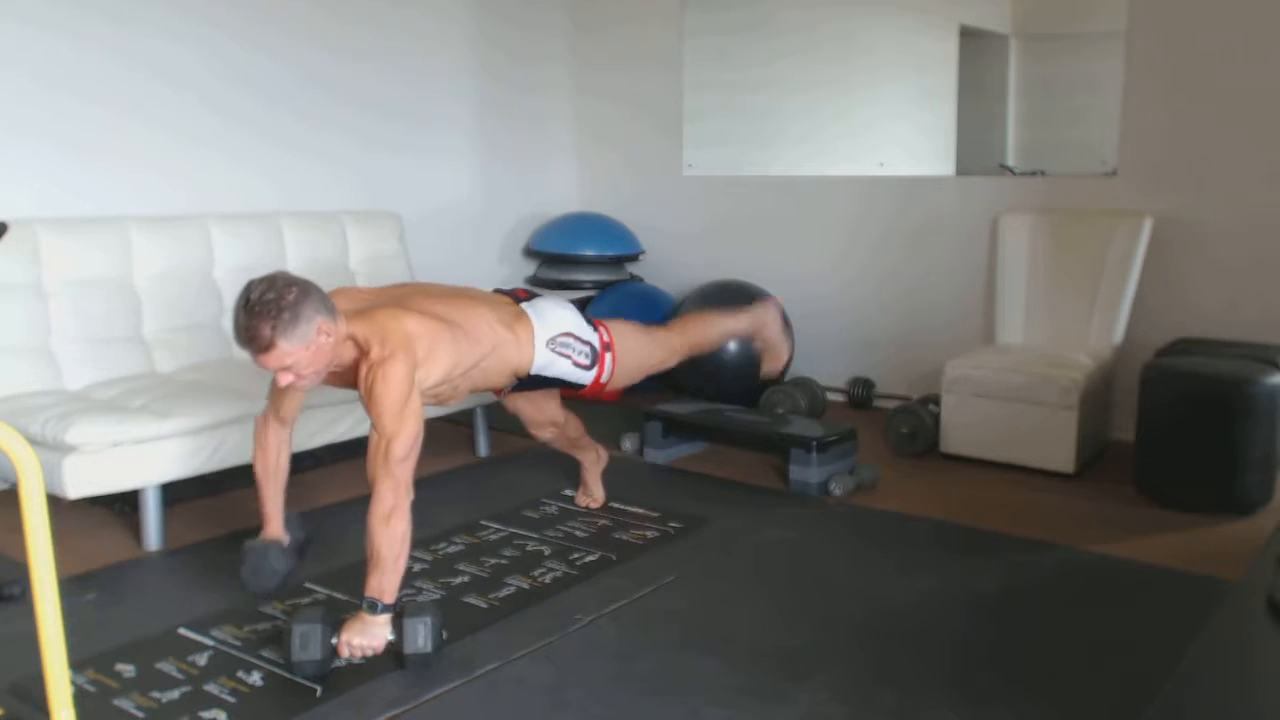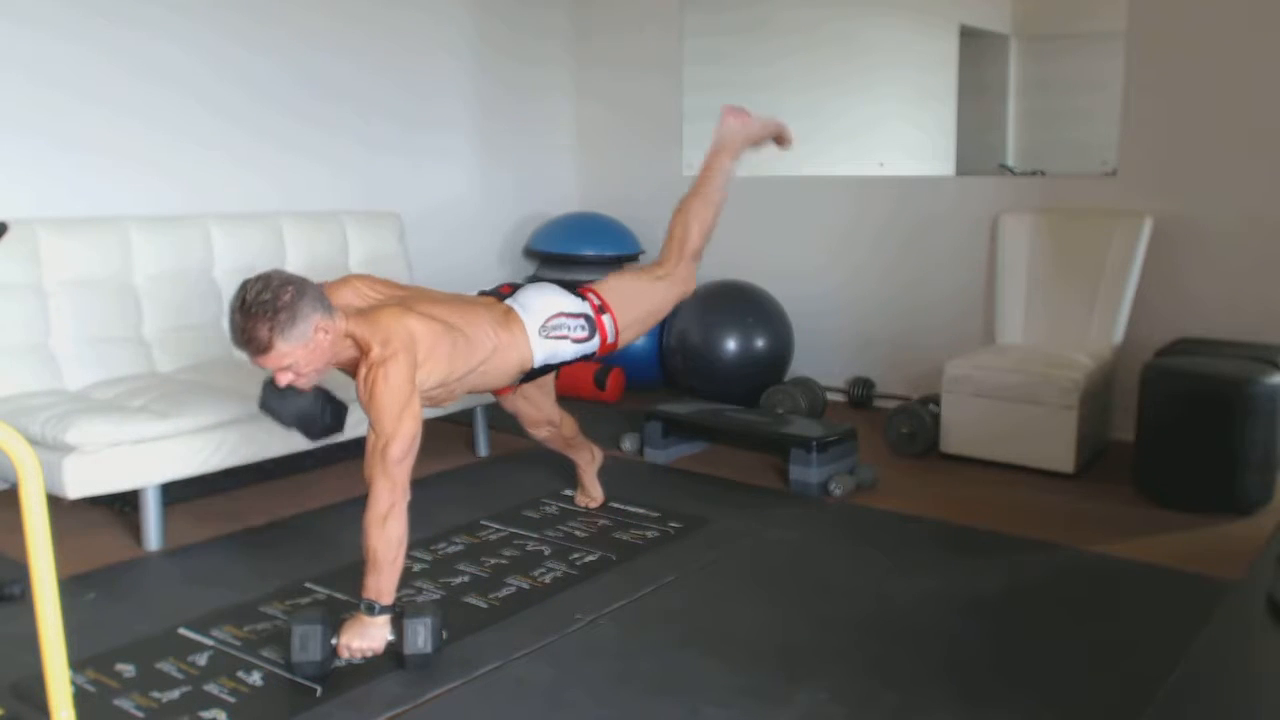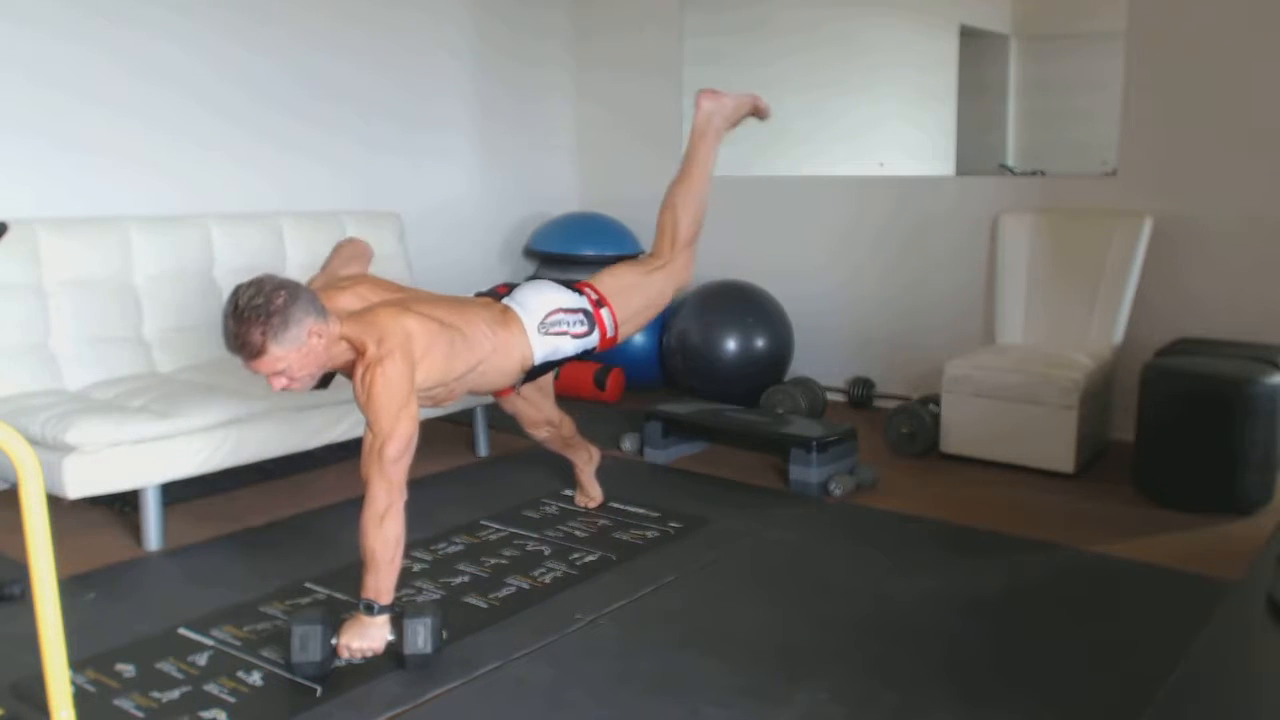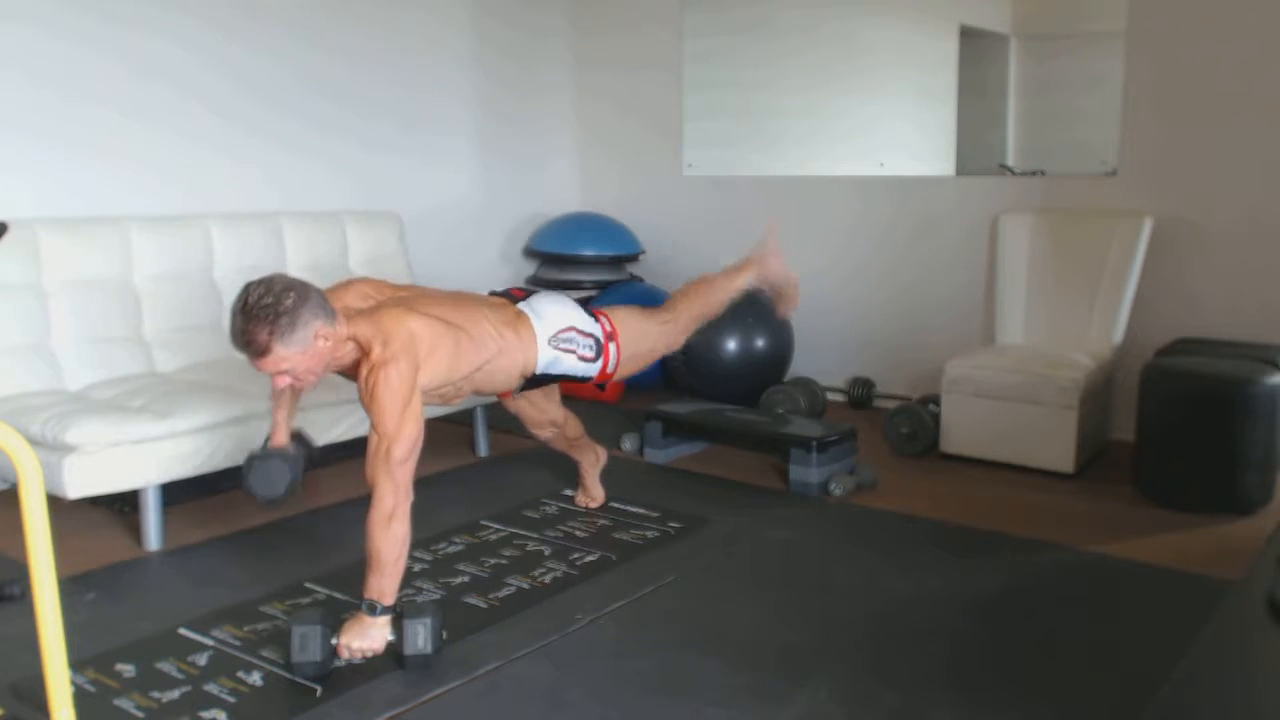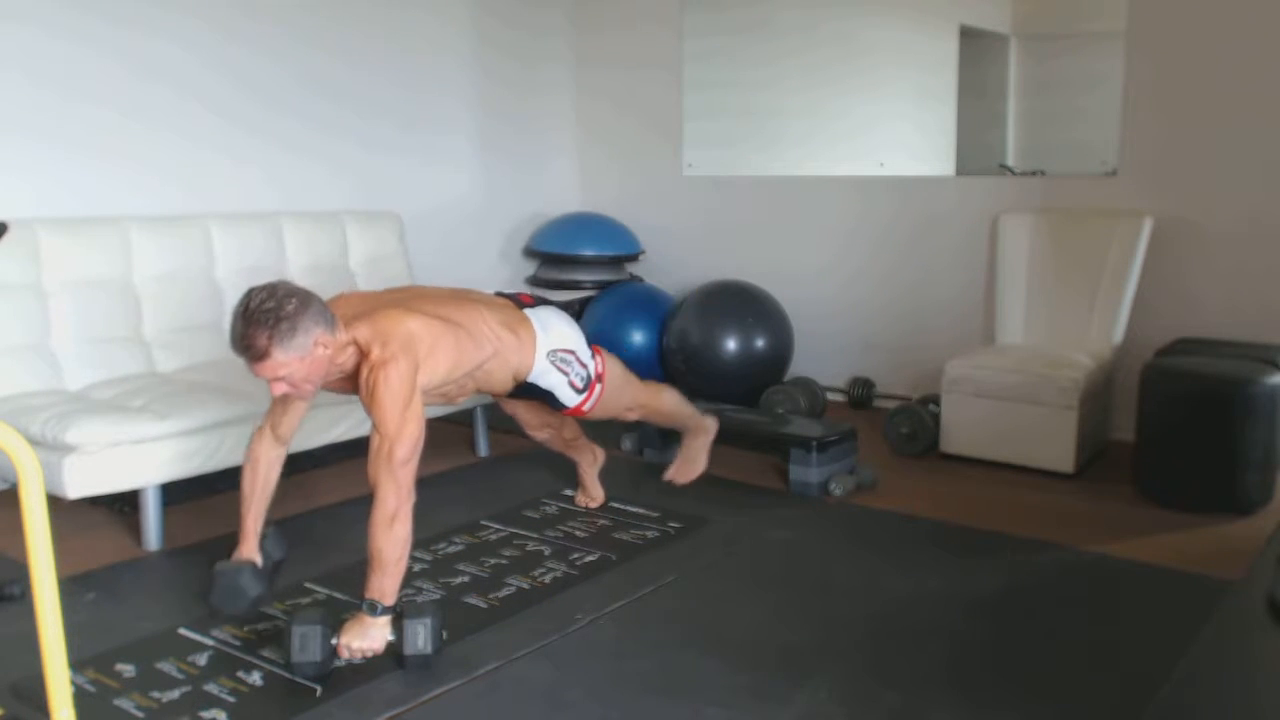
dt=0.3s
person 1, frame 1
left shoulder: (386, 360)
right shoulder: (316, 328)
left elbow: (393, 493)
right elbow: (272, 424)
left wrist: (376, 613)
right wrist: (273, 525)
left hip: (540, 334)
right hip: (503, 316)
left knee: (663, 349)
right knee: (545, 423)
left ankle: (756, 320)
right ankle: (590, 458)
person 1, frame 2
left shoulder: (387, 363)
right shoulder: (330, 300)
left elbow: (390, 498)
left wrist: (376, 615)
right wrist: (300, 382)
left hip: (541, 327)
right hip: (498, 317)
left knee: (672, 274)
right knee: (543, 425)
left ankle: (733, 139)
right ankle: (584, 458)
person 1, frame 3
left shoulder: (382, 363)
right shoulder: (326, 299)
left elbow: (386, 499)
right elbow: (354, 246)
left wrist: (374, 613)
left hip: (537, 321)
right hip: (498, 322)
left knee: (670, 264)
right knee: (540, 425)
left ankle: (709, 124)
right ankle: (582, 457)
person 1, frame 4
left shoulder: (387, 363)
right shoulder: (330, 305)
left elbow: (392, 498)
left wrist: (375, 613)
right wrist: (281, 428)
left hip: (543, 331)
right hip: (505, 317)
left knee: (670, 326)
right knee: (546, 422)
left ankle: (757, 269)
right ankle: (588, 455)
person 1, frame 5
left shoulder: (387, 363)
right shoulder: (313, 338)
left elbow: (393, 498)
right elbow: (270, 438)
left wrist: (376, 615)
right wrist: (248, 544)
left hip: (543, 343)
right hip: (498, 322)
left knee: (630, 402)
right knee: (540, 425)
left ankle: (697, 426)
right ankle: (586, 457)
